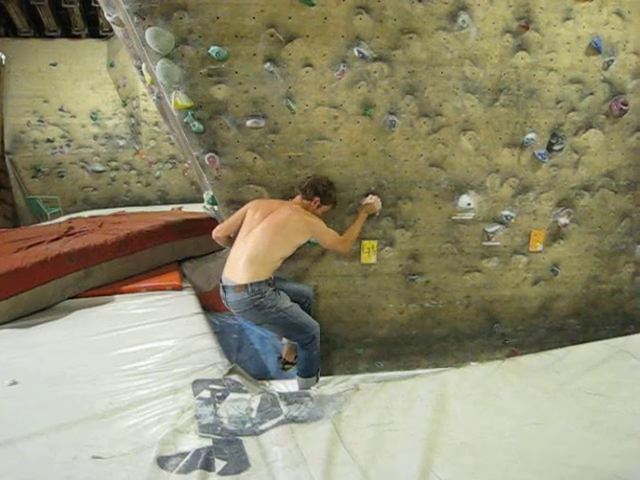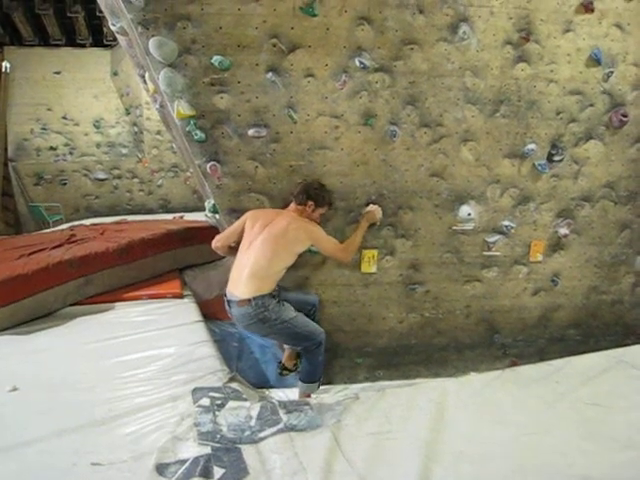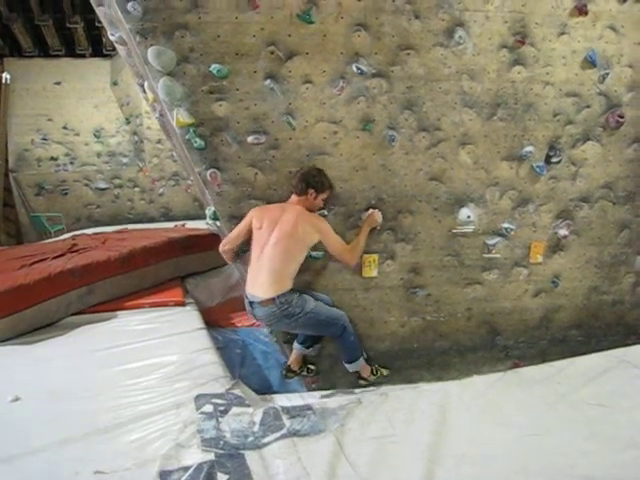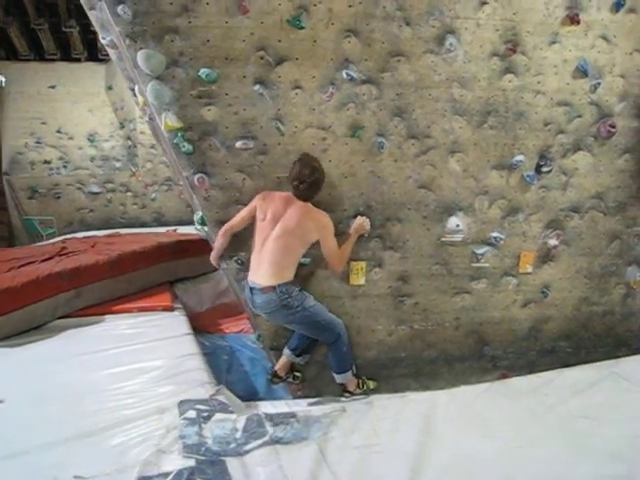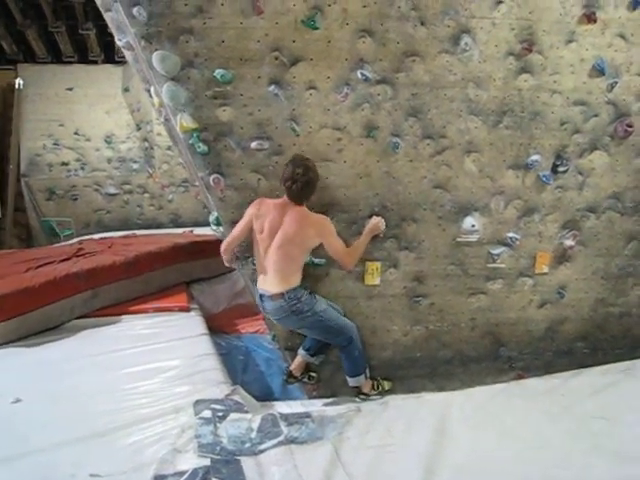
dt=1s
person 1, frame 1
left shoulder: (258, 204)
right shoulder: (307, 220)
left elbow: (218, 234)
right elbow: (344, 246)
right wrist: (364, 213)
left hip: (228, 289)
right hip: (250, 296)
left knee: (304, 296)
right knee: (310, 332)
left ankle: (289, 352)
right ankle: (305, 392)
person 1, frame 2
left shoulder: (255, 214)
right shoulder: (306, 228)
left elbow: (218, 245)
right elbow: (345, 255)
right wrist: (365, 222)
left hip: (232, 302)
right hip: (254, 309)
left knee: (310, 304)
right knee: (316, 339)
left ankle: (289, 360)
right ankle: (304, 399)
person 1, frame 3
left shoulder: (259, 212)
right shoulder: (314, 222)
left elbow: (225, 247)
right elbow: (350, 258)
left wrist: (233, 260)
right wrist: (367, 226)
left hip: (252, 304)
right hip: (276, 307)
left knee: (323, 305)
right knee: (340, 322)
left ankle: (295, 362)
right ankle: (364, 371)
person 1, frame 4
left shoulder: (265, 199)
right shoulder: (319, 220)
left elbow: (226, 231)
right elbow: (337, 265)
left wrist: (215, 255)
right wrist: (354, 233)
left hip: (252, 293)
right hip: (277, 296)
left knee: (316, 317)
right knee: (335, 330)
left ankle: (282, 368)
right ankle: (351, 384)
person 1, frame 5
left shoulder: (259, 207)
right shoulder: (317, 224)
left elbow: (226, 247)
right elbow: (348, 261)
left wrist: (229, 260)
right wrist: (369, 233)
left hip: (264, 298)
right hip: (287, 302)
left knee: (333, 317)
right knee: (347, 333)
left ankle: (297, 367)
right ankle: (364, 385)
